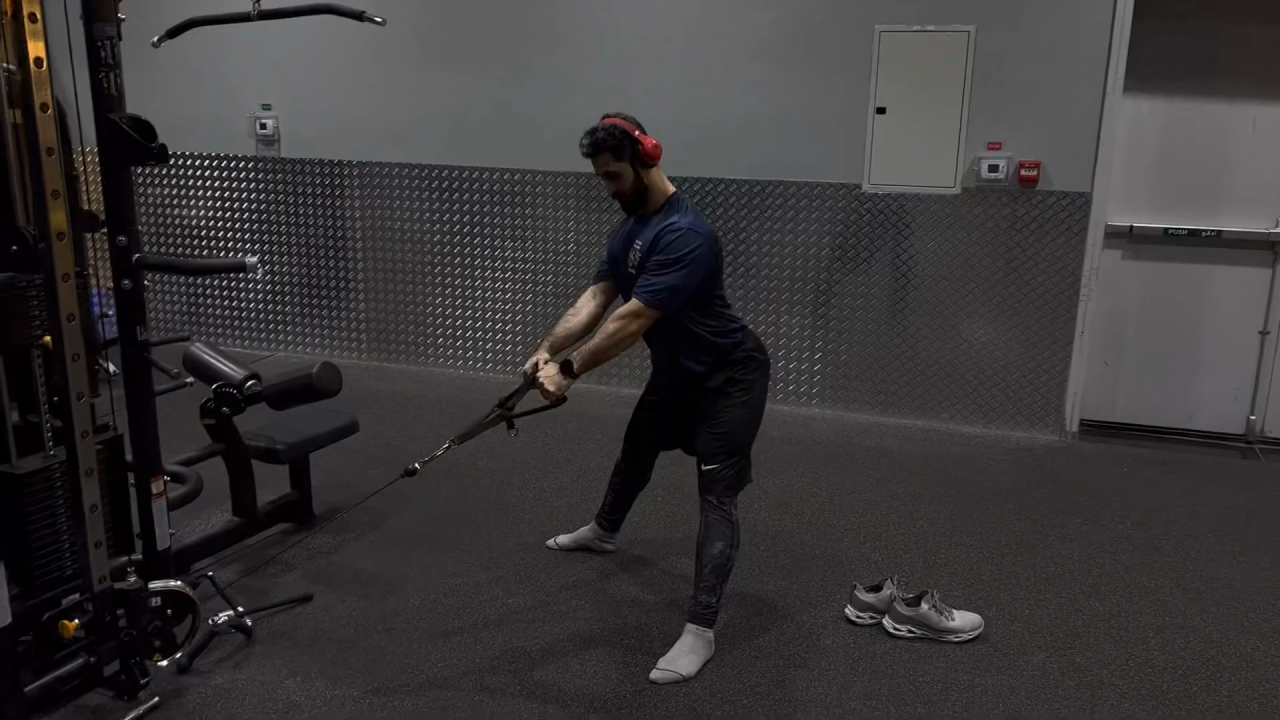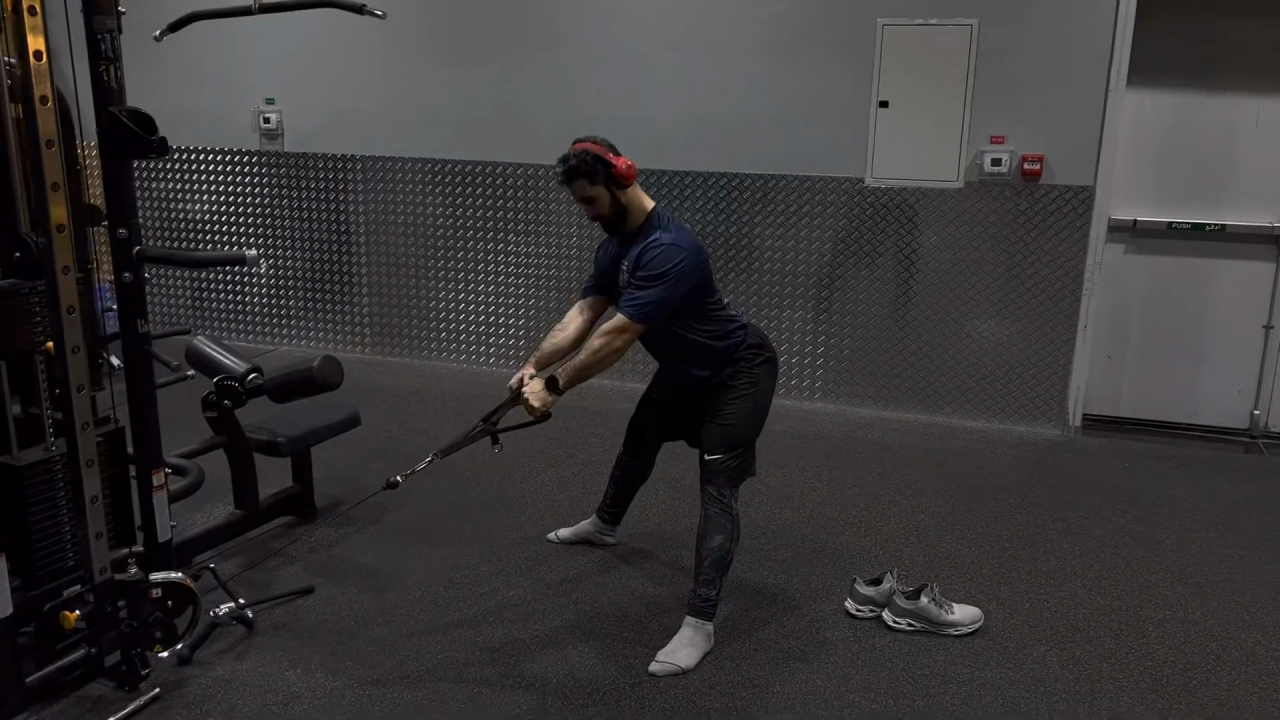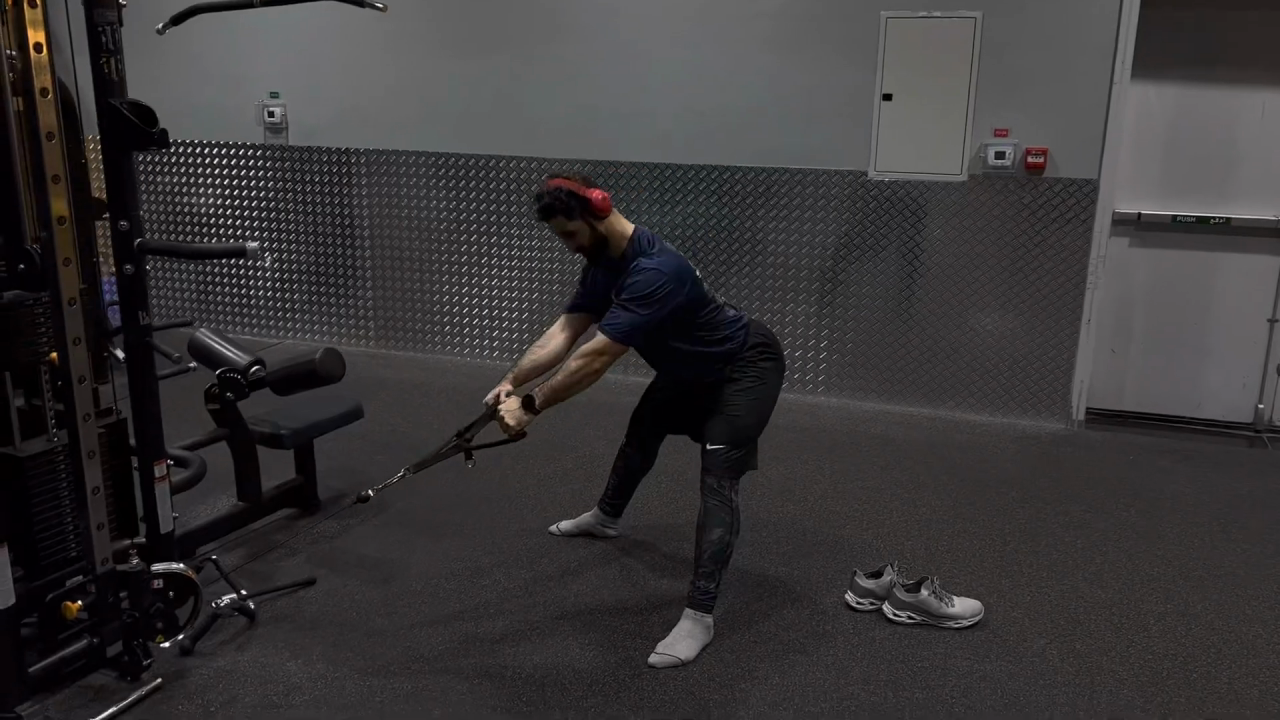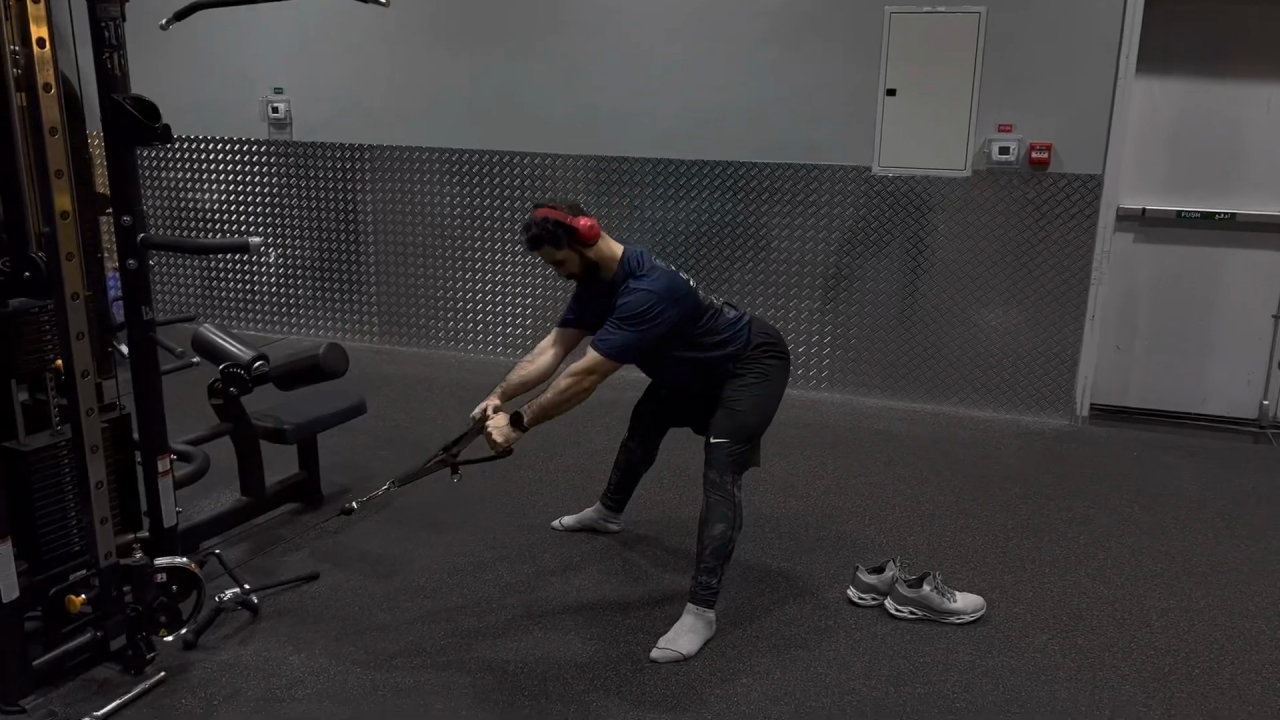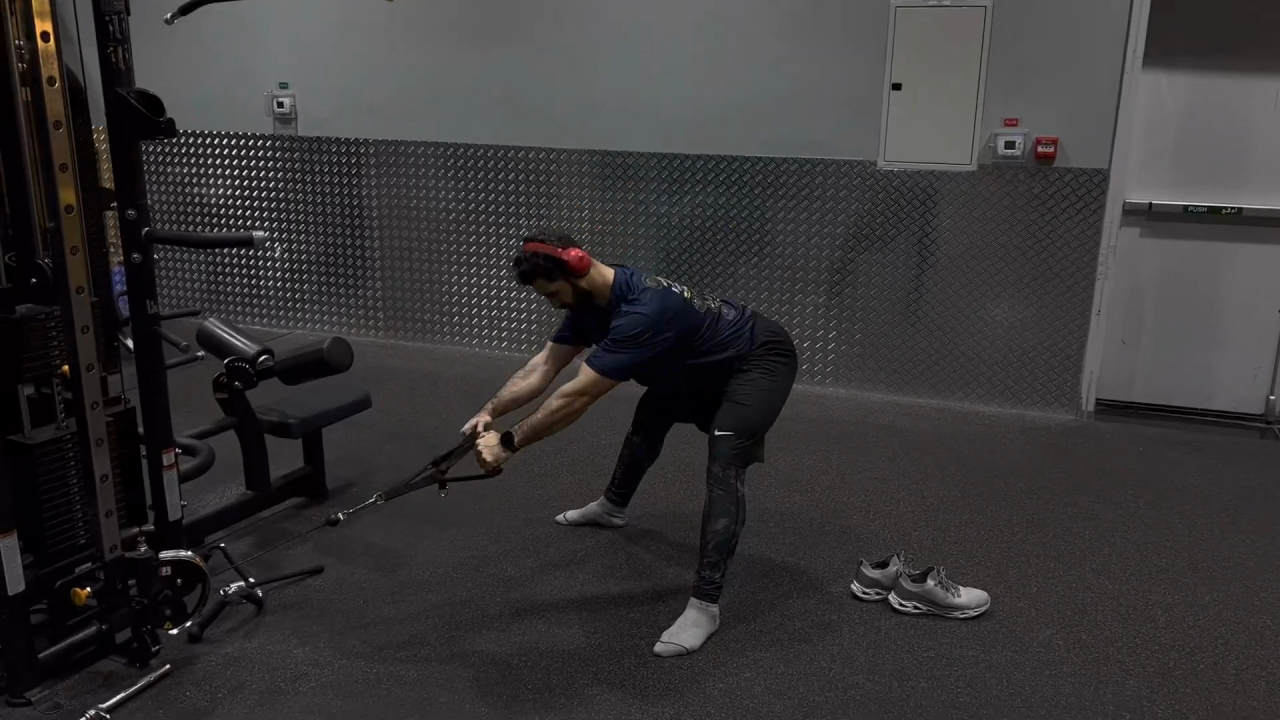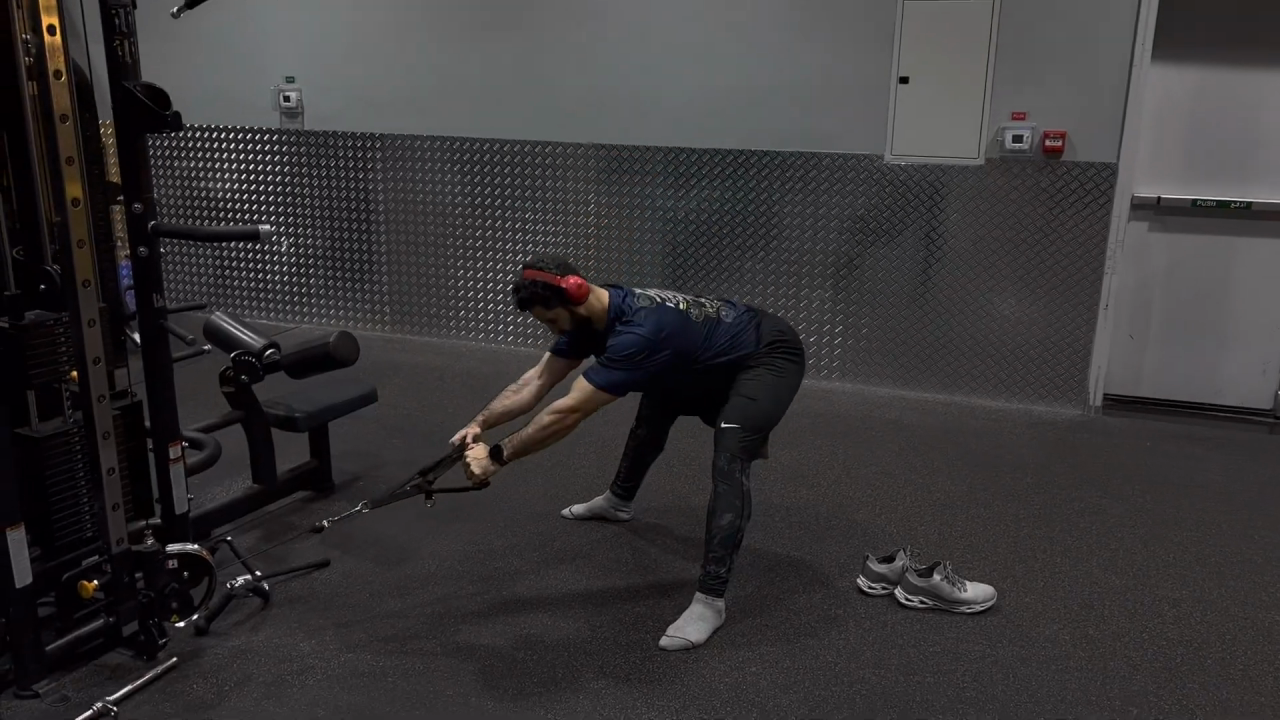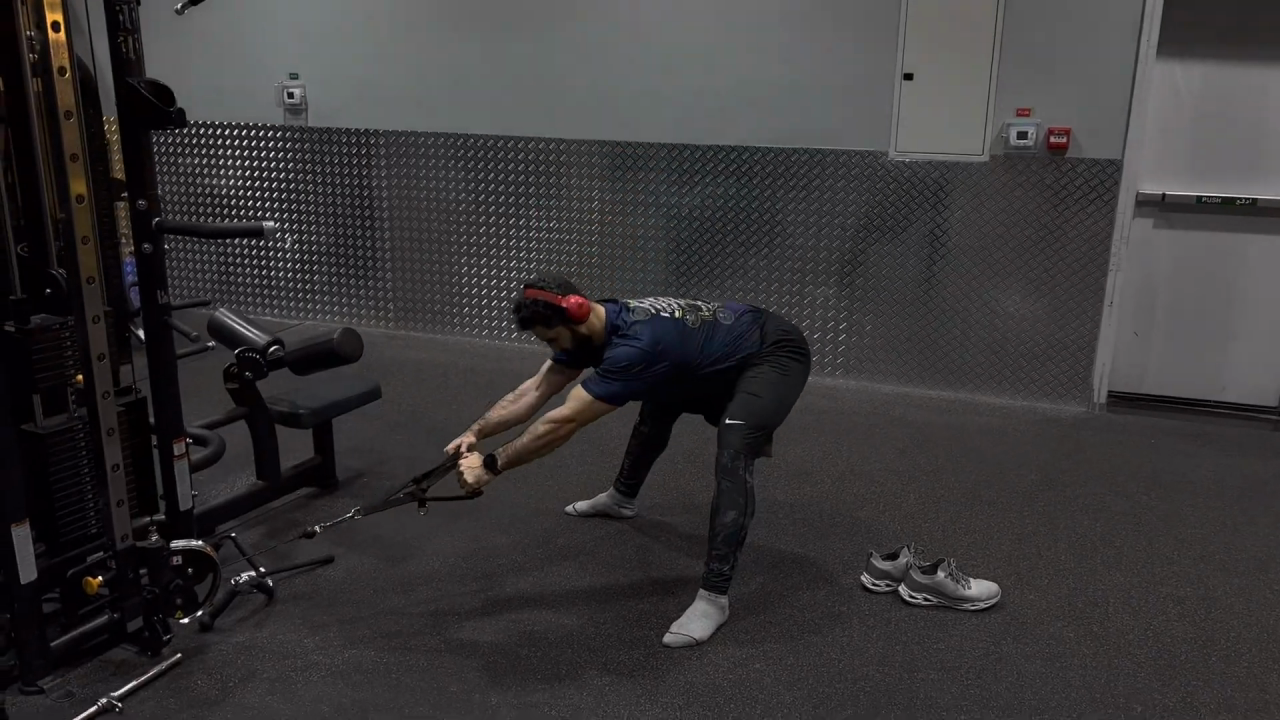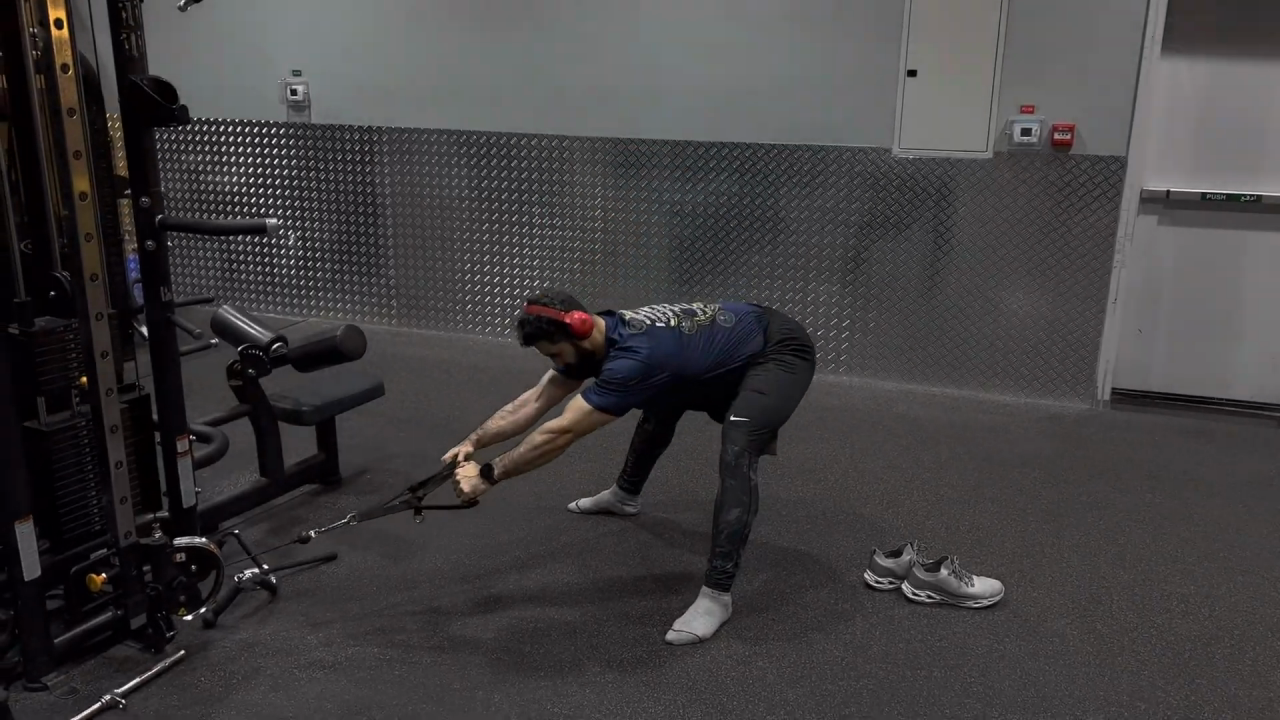
dt=0.2s
person 1, frame 1
left shoulder: (684, 234)
right shoulder: (629, 229)
left elbow: (633, 322)
right elbow: (595, 301)
left wrist: (570, 370)
right wrist: (548, 350)
left hip: (727, 378)
right hip: (675, 372)
left knee: (716, 494)
right knee: (635, 454)
left ankle: (700, 631)
right ankle: (604, 531)
person 1, frame 2
left shoulder: (668, 249)
right shoulder: (615, 245)
left elbow: (616, 336)
right elbow: (582, 315)
left wrist: (555, 386)
right wrist: (534, 364)
left hip: (736, 373)
right hip: (683, 369)
left knee: (717, 489)
right knee: (638, 443)
left ankle: (700, 623)
right ankle: (605, 524)
person 1, frame 3
left shoulder: (653, 272)
right shoulder: (602, 266)
left elbow: (597, 357)
right elbow: (563, 332)
left wrist: (531, 405)
right wrist: (512, 381)
left hip: (745, 367)
right hip: (689, 369)
left knee: (716, 481)
right knee: (641, 433)
left ankle: (699, 616)
right ankle: (606, 517)
person 1, frame 4
left shoulder: (647, 290)
right shoulder: (596, 282)
left elbow: (585, 376)
right elbow: (553, 348)
left wrist: (519, 422)
right wrist: (499, 396)
left hip: (752, 364)
right hip: (694, 368)
left knee: (719, 476)
right knee: (644, 425)
left ankle: (701, 611)
right ankle: (609, 511)
person 1, frame 5
left shoulder: (642, 312)
right shoulder: (590, 301)
left elbow: (578, 396)
right elbow: (544, 365)
left wrist: (510, 442)
right wrist: (490, 412)
left hip: (760, 360)
left knee: (723, 470)
right knee: (648, 419)
left ankle: (705, 605)
right ankle: (613, 506)
person 1, frame 6
left shoulder: (639, 332)
right shoulder: (589, 317)
left elbow: (569, 412)
right elbow: (537, 380)
left wrist: (498, 455)
right wrist: (480, 423)
left hip: (768, 356)
right hip: (711, 360)
left knee: (728, 461)
right knee: (653, 411)
left ankle: (710, 601)
right ankle: (619, 501)
person 1, frame 7
left shoulder: (636, 345)
right shoulder: (592, 327)
left elbow: (564, 422)
right elbow: (535, 390)
left wrist: (492, 464)
right wrist: (476, 432)
left hip: (774, 354)
right hip: (726, 355)
left knee: (732, 458)
right knee: (656, 405)
left ankle: (713, 598)
right ankle: (623, 497)
person 1, frame 8
left shoulder: (635, 357)
right shoulder: (597, 336)
left elbow: (561, 432)
right elbow: (535, 401)
left wrist: (488, 474)
right wrist: (473, 441)
left hip: (780, 352)
right hip: (737, 347)
left knee: (735, 455)
right knee: (658, 402)
left ankle: (716, 595)
right ankle: (625, 495)
